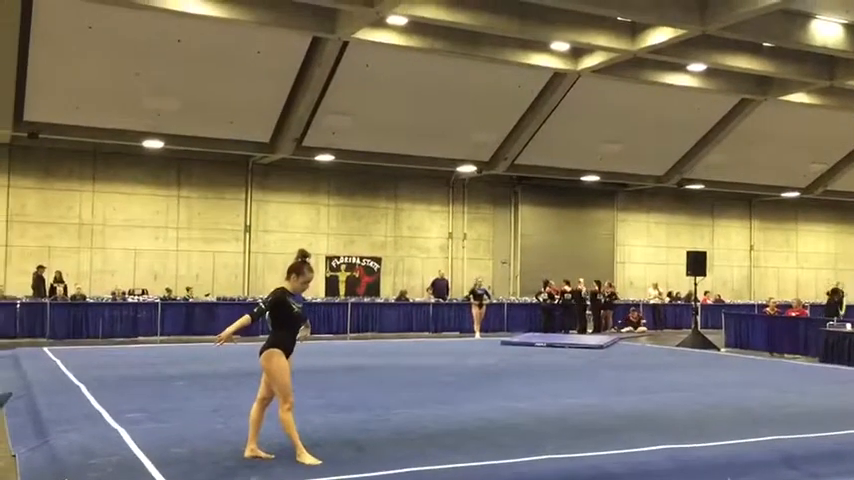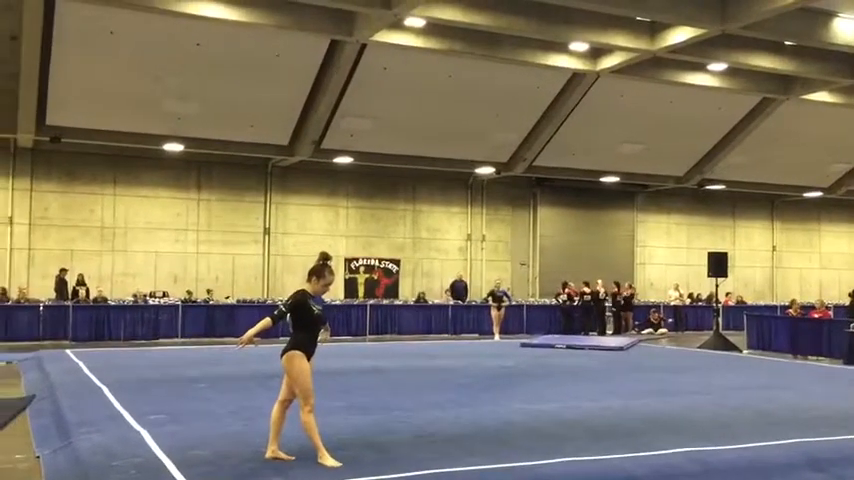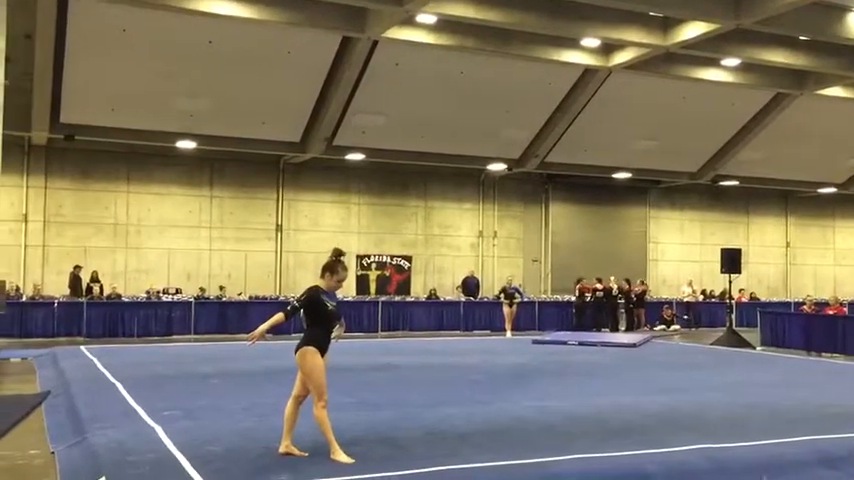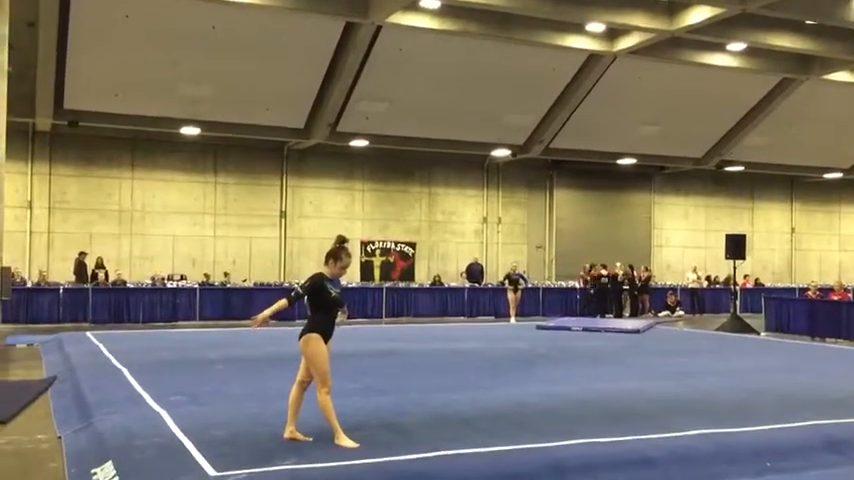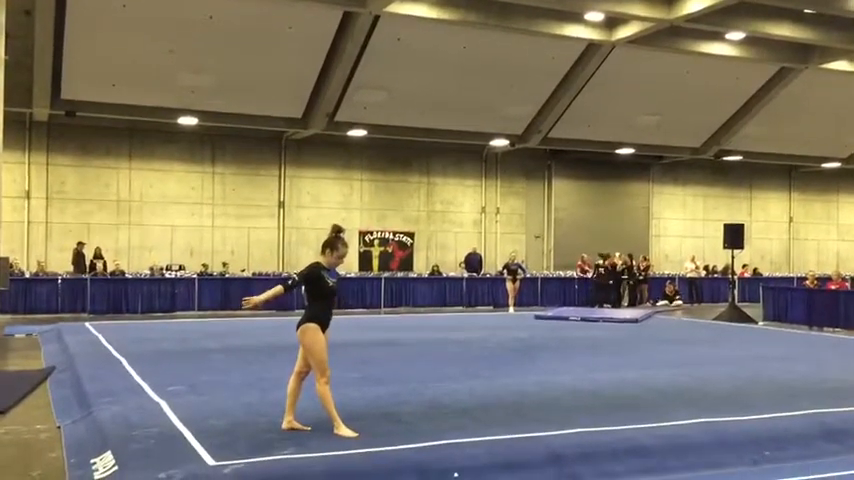
dt=0.5s
person 1, frame 1
left shoulder: (295, 298)
right shoulder: (279, 295)
right elbow: (255, 314)
right wrist: (230, 330)
left hip: (283, 353)
right hip: (273, 352)
left knee: (263, 399)
right knee: (286, 403)
left ankle: (251, 447)
right ankle: (300, 452)
person 1, frame 2
left shoulder: (315, 300)
right shoulder: (299, 298)
right elbow: (276, 316)
left wrist: (324, 329)
right wrist: (252, 332)
left hip: (304, 354)
right hip: (295, 354)
left knee: (284, 401)
right knee: (307, 405)
left ankle: (272, 449)
right ankle: (322, 454)
person 1, frame 3
left shoulder: (331, 296)
right shoulder: (313, 293)
right elbow: (289, 312)
left wrist: (340, 326)
right wrist: (265, 326)
left hip: (318, 350)
right hip: (309, 349)
left knee: (298, 396)
right knee: (321, 400)
left ankle: (286, 444)
right ankle: (335, 450)
person 1, frame 4
left shoulder: (335, 283)
right shoulder: (317, 281)
right elbow: (292, 298)
left wrist: (341, 311)
right wrist: (267, 313)
left hip: (322, 337)
right hip: (313, 336)
left knee: (302, 382)
right knee: (324, 387)
left ankle: (290, 429)
right ankle: (339, 435)
person 1, frame 5
left shoulder: (331, 273)
right shoulder: (314, 270)
right elbow: (289, 285)
right wrist: (262, 298)
left hip: (319, 327)
right hip: (310, 326)
left knee: (300, 372)
right knee: (323, 377)
left ankle: (288, 419)
right ankle: (338, 425)
